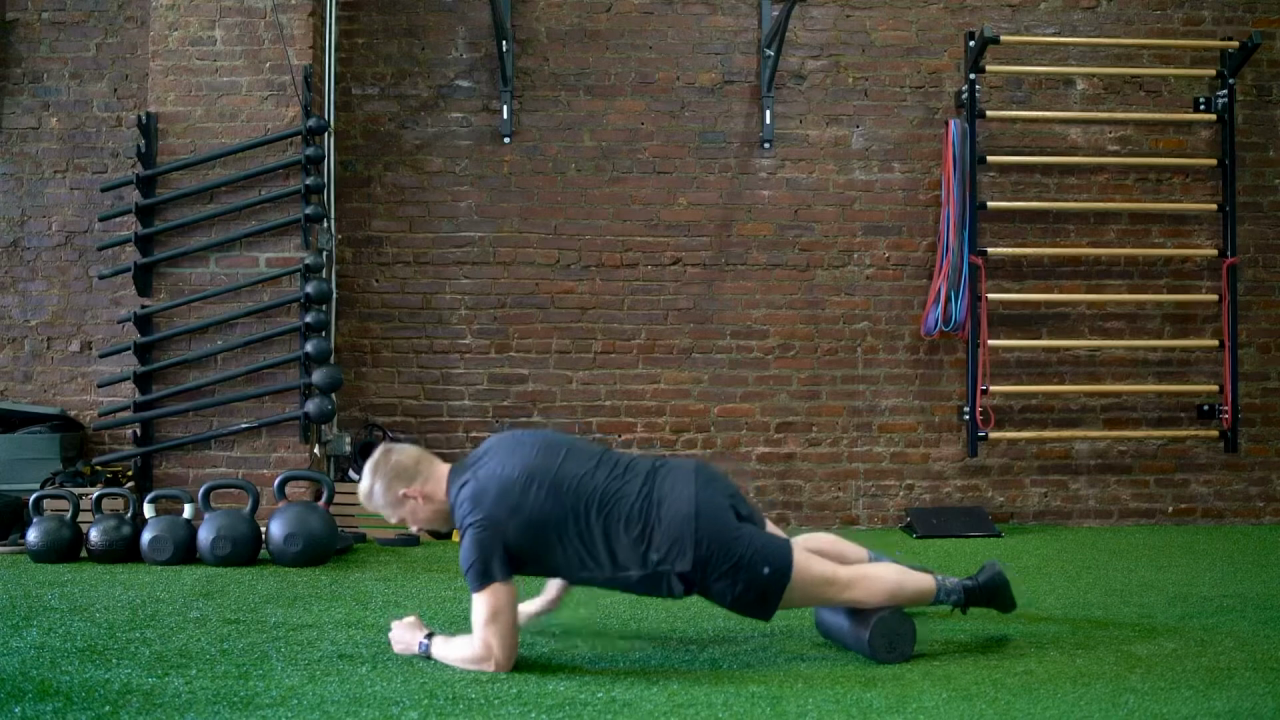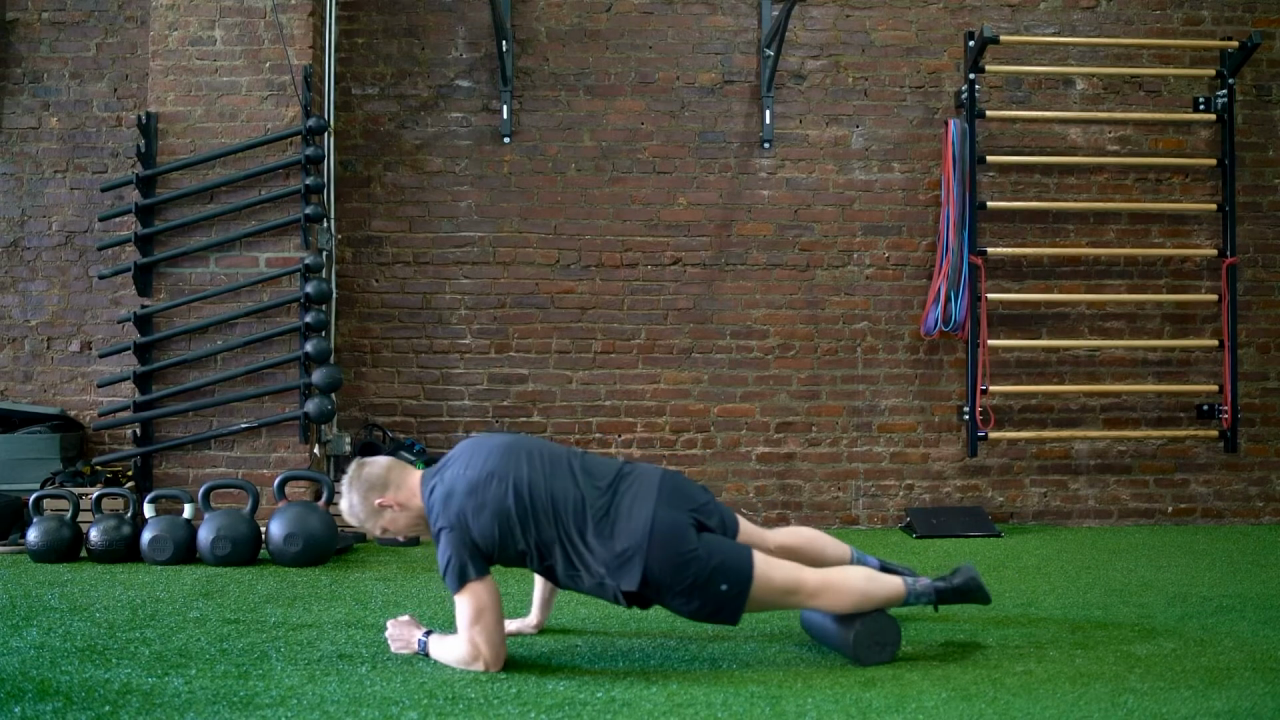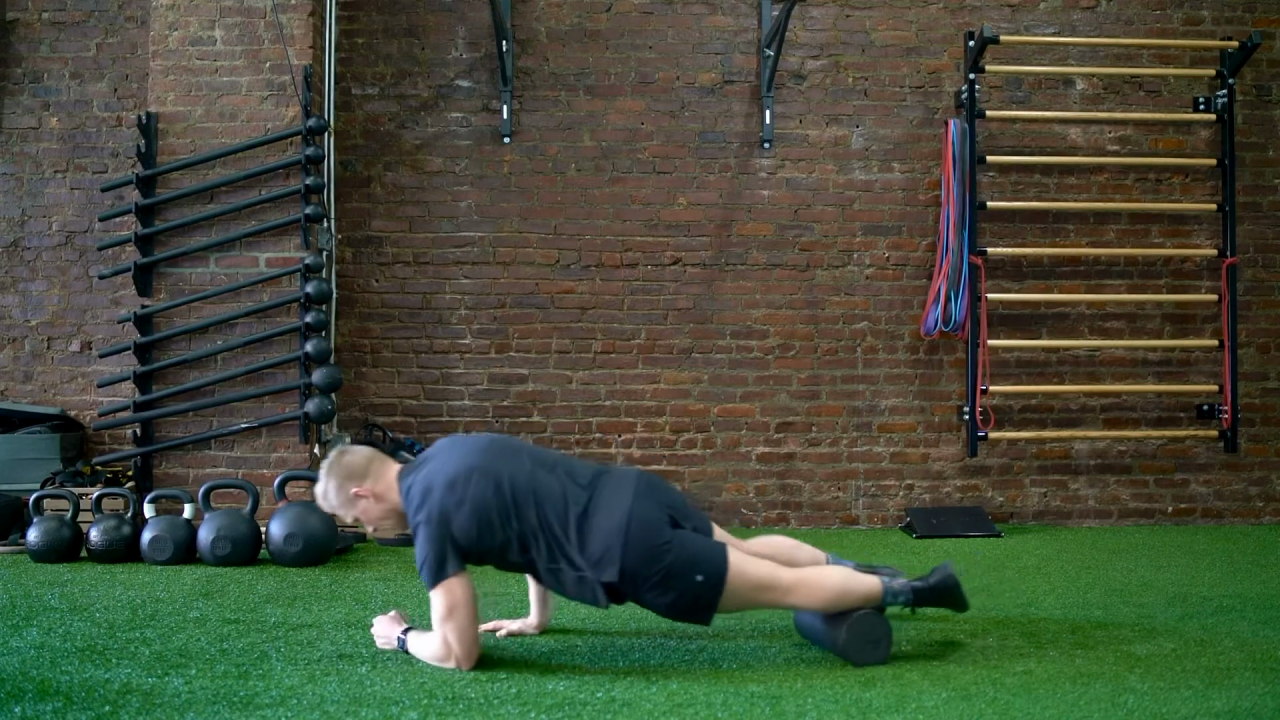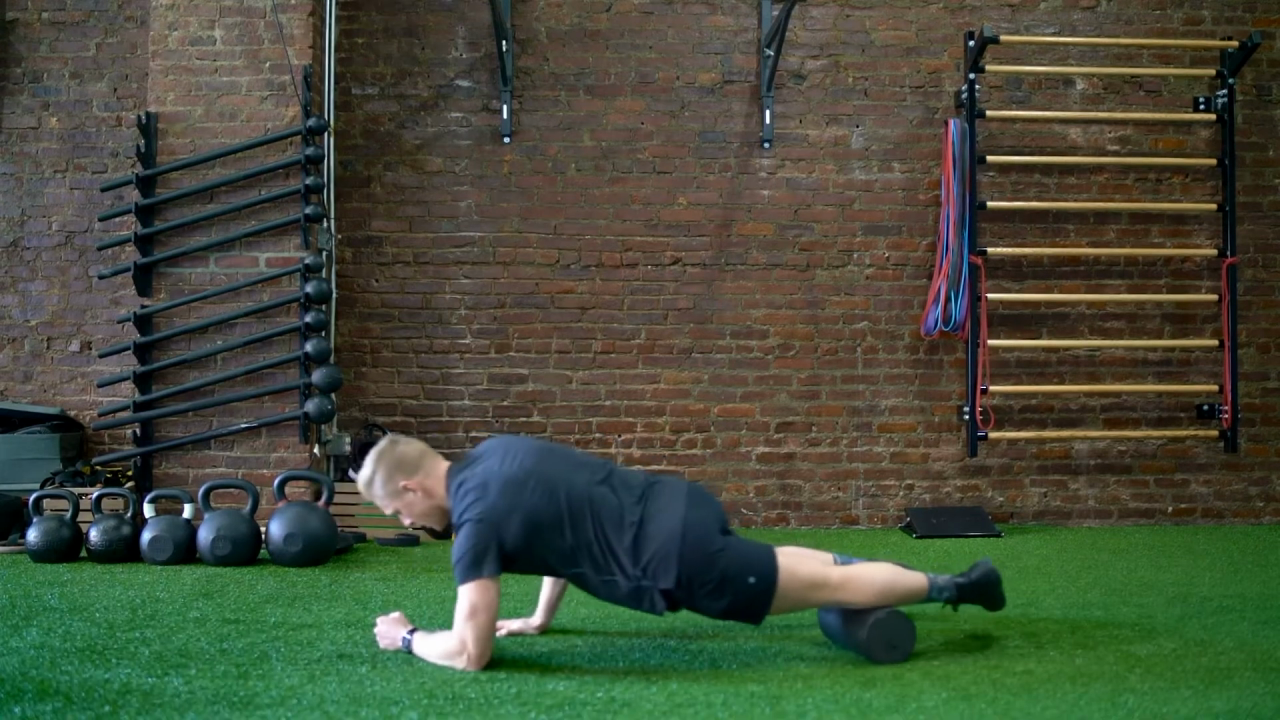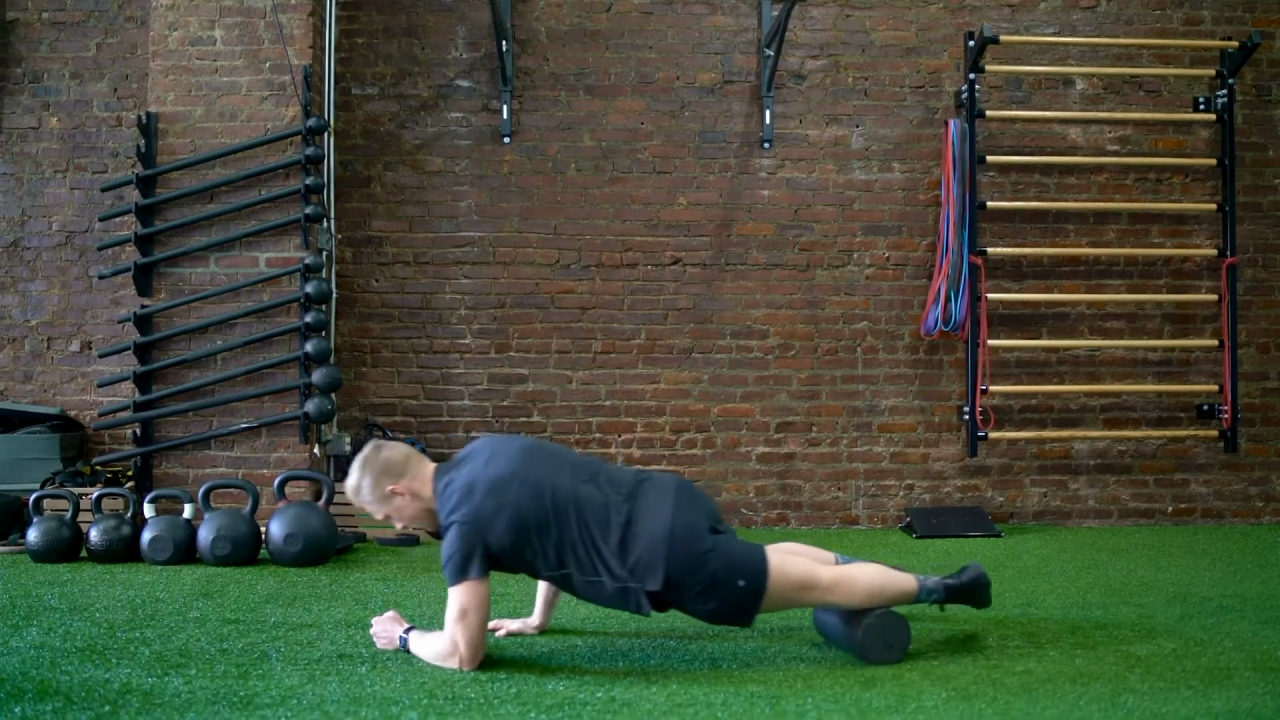
dt=1s
person 1, frame 1
left shoulder: (479, 521)
right shoulder: (497, 451)
left elbow: (494, 655)
left wrist: (424, 643)
right wrist: (544, 601)
left hip: (692, 540)
right hip: (691, 487)
left knee: (838, 586)
right knee: (791, 545)
left ankle: (963, 589)
right ankle: (886, 565)
person 1, frame 2
left shoulder: (452, 525)
right shoulder: (471, 453)
left elbow: (484, 656)
left wrist: (421, 640)
right wrist: (537, 617)
left hip: (656, 552)
right hip: (659, 491)
left knee: (804, 589)
right knee: (766, 540)
left ankle: (936, 588)
right ankle: (873, 564)
person 1, frame 3
left shoulder: (430, 517)
right shoulder: (449, 453)
left elbow: (459, 652)
left wrist: (401, 636)
right wrist: (537, 617)
left hip: (631, 547)
right hip: (636, 492)
left knee: (779, 588)
right knee: (741, 549)
left ankle: (910, 589)
right ankle: (855, 570)
person 1, frame 4
left shoulder: (477, 519)
right shoulder: (493, 454)
left elbow: (470, 652)
left wrist: (406, 637)
right wrist: (539, 619)
left hip: (675, 556)
right hip: (676, 506)
left knee: (825, 591)
right knee: (765, 558)
left ankle: (955, 585)
right ankle: (853, 564)
person 1, frame 5
left shoulder: (464, 520)
right shoulder: (483, 453)
left elbow: (462, 654)
left wrist: (403, 636)
right wrist: (537, 619)
left hip: (666, 555)
right hip: (666, 502)
left knee: (811, 590)
right knee: (755, 555)
left ankle: (944, 587)
right ankle: (849, 563)
